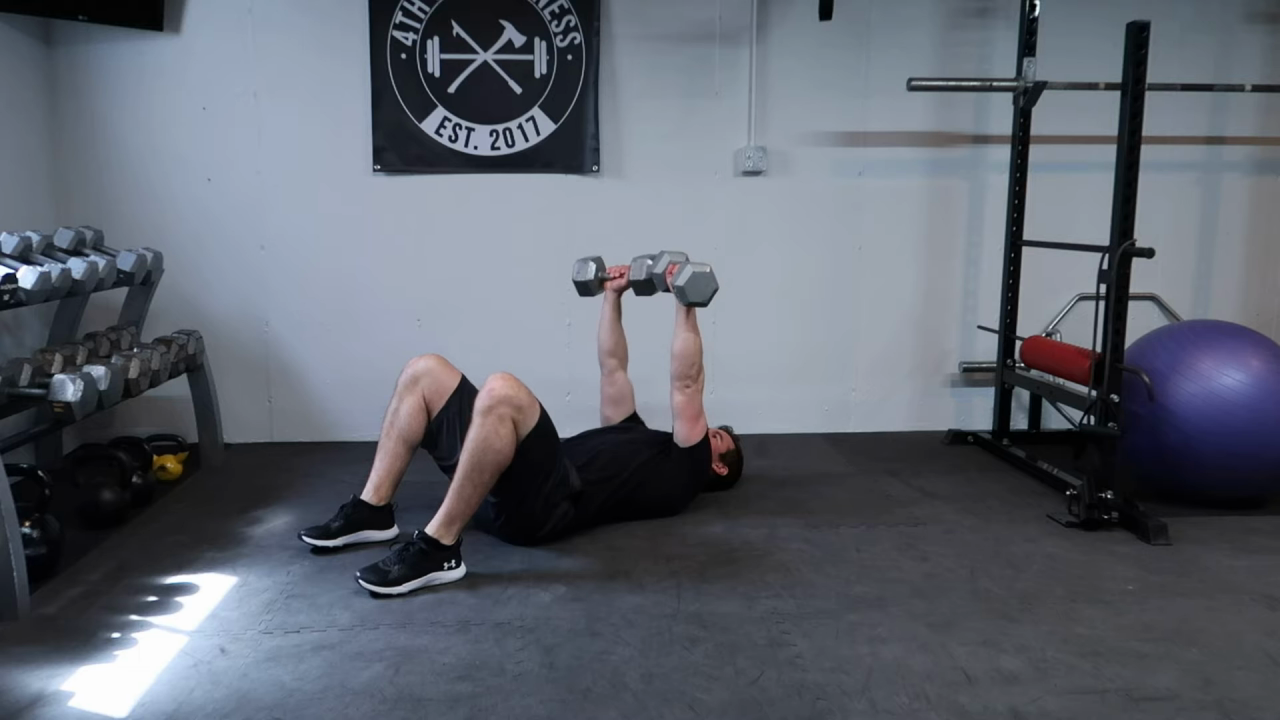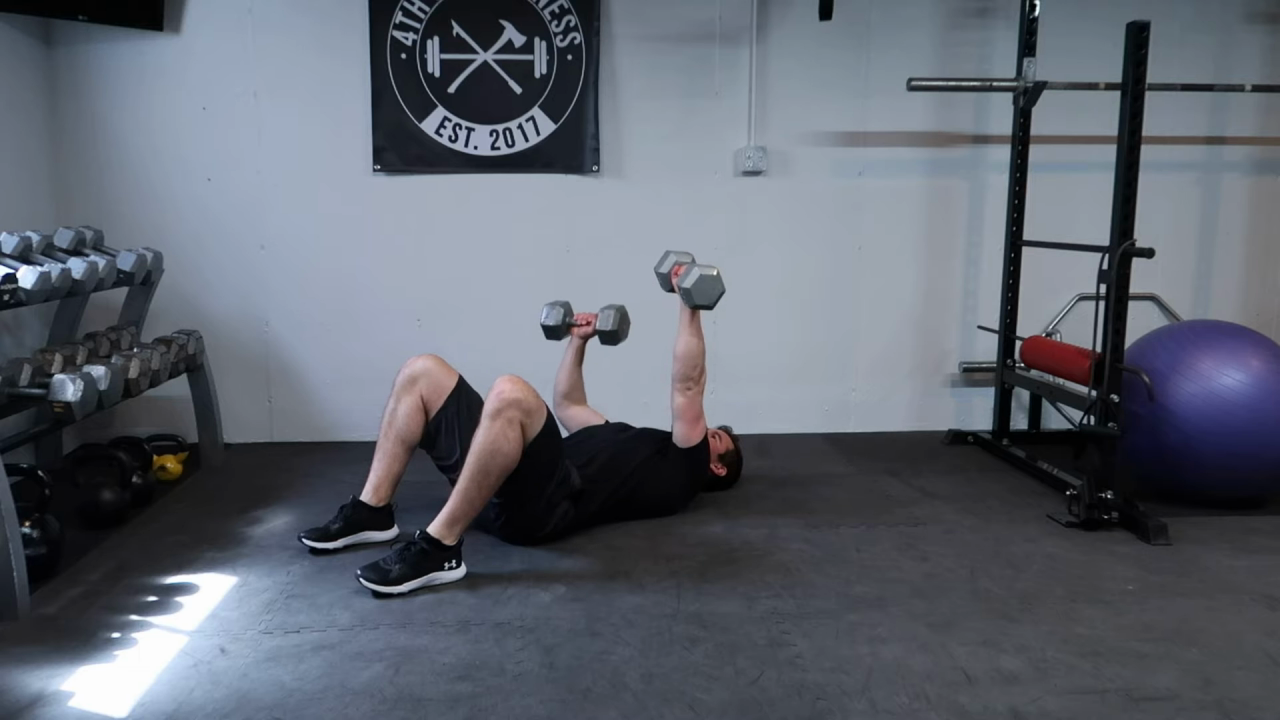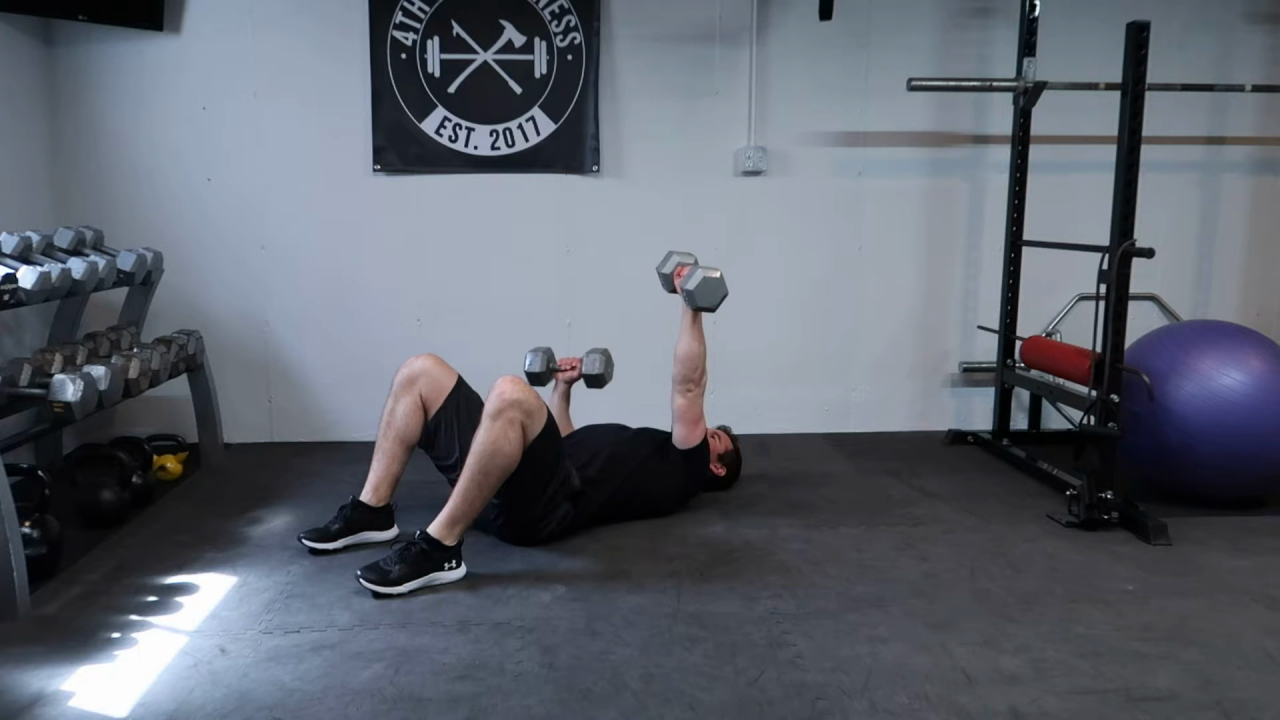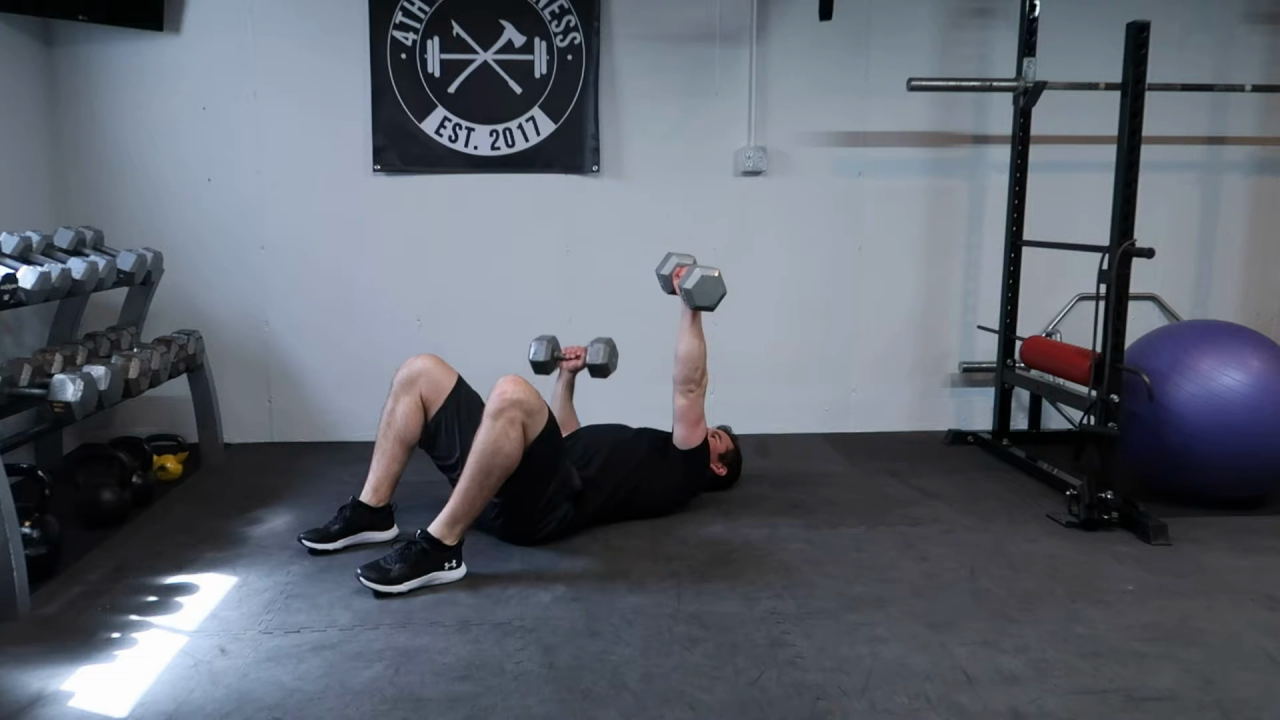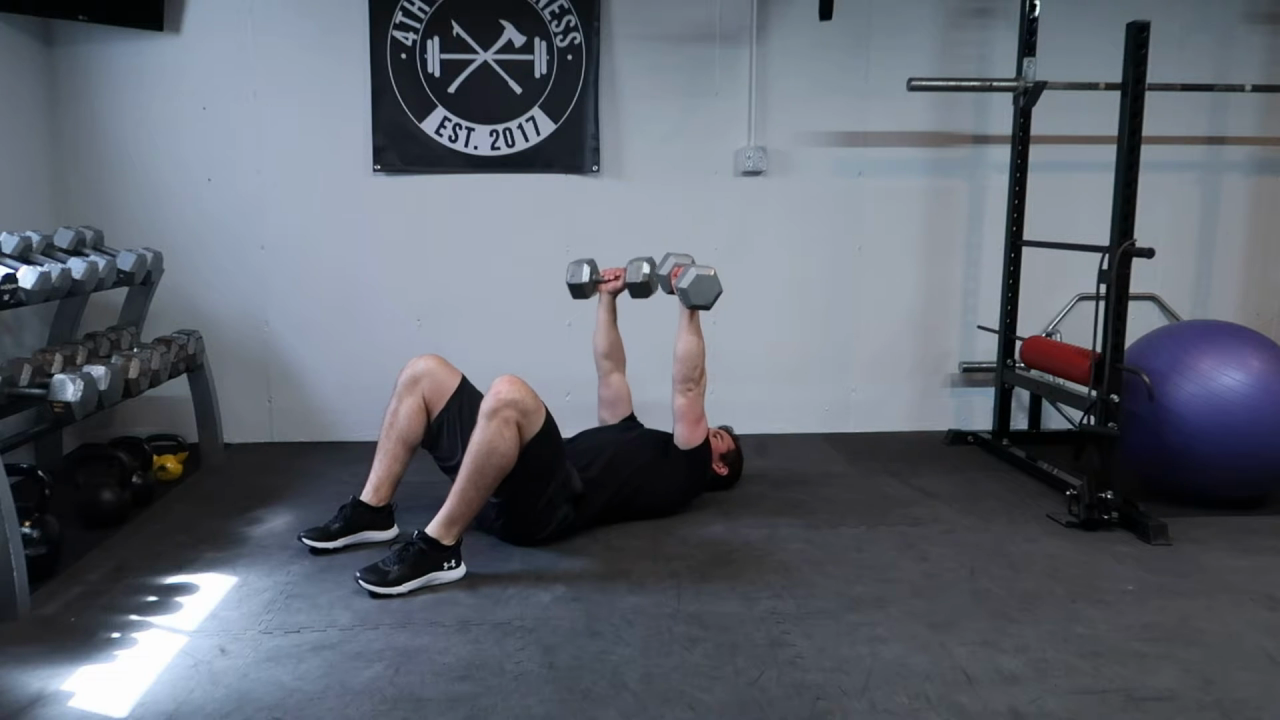
dt=0.5s
person 1, frame 1
left shoulder: (683, 471)
right shoulder: (640, 441)
left elbow: (686, 385)
right elbow: (614, 369)
left wrist: (685, 306)
right wrist: (613, 298)
left hip: (543, 502)
right hip: (502, 491)
left knee: (501, 391)
right knee: (425, 371)
left ankle: (438, 546)
right ankle: (372, 510)
person 1, frame 2
left shoulder: (683, 470)
right shoulder: (637, 444)
left elbow: (687, 388)
right elbow: (569, 404)
left wrist: (690, 307)
right wrist: (578, 342)
left hip: (544, 502)
right hip: (502, 487)
left knee: (510, 393)
right knee: (423, 371)
left ankle: (439, 546)
right ankle: (372, 510)
person 1, frame 3
left shoulder: (683, 469)
right shoulder: (641, 448)
left elbow: (688, 389)
left wrist: (692, 308)
right wrist: (562, 388)
left hip: (545, 503)
right hip: (502, 488)
left knee: (511, 393)
right knee: (422, 371)
left ankle: (438, 547)
right ankle: (372, 510)
person 1, frame 4
left shoulder: (683, 470)
right shoulder: (643, 447)
left elbow: (688, 390)
right elbow: (563, 438)
left wrist: (690, 309)
right wrist: (567, 377)
left hip: (544, 502)
right hip: (499, 486)
left knee: (512, 393)
right knee: (421, 371)
left ankle: (439, 545)
right ankle: (371, 511)
person 1, frame 5
left shoulder: (685, 469)
right shoulder: (637, 440)
left elbow: (688, 389)
right elbow: (610, 371)
left wrist: (689, 309)
right wrist: (607, 301)
left hip: (548, 502)
right hip: (502, 489)
left knee: (508, 393)
right knee: (425, 371)
left ankle: (437, 546)
right ankle: (372, 510)
